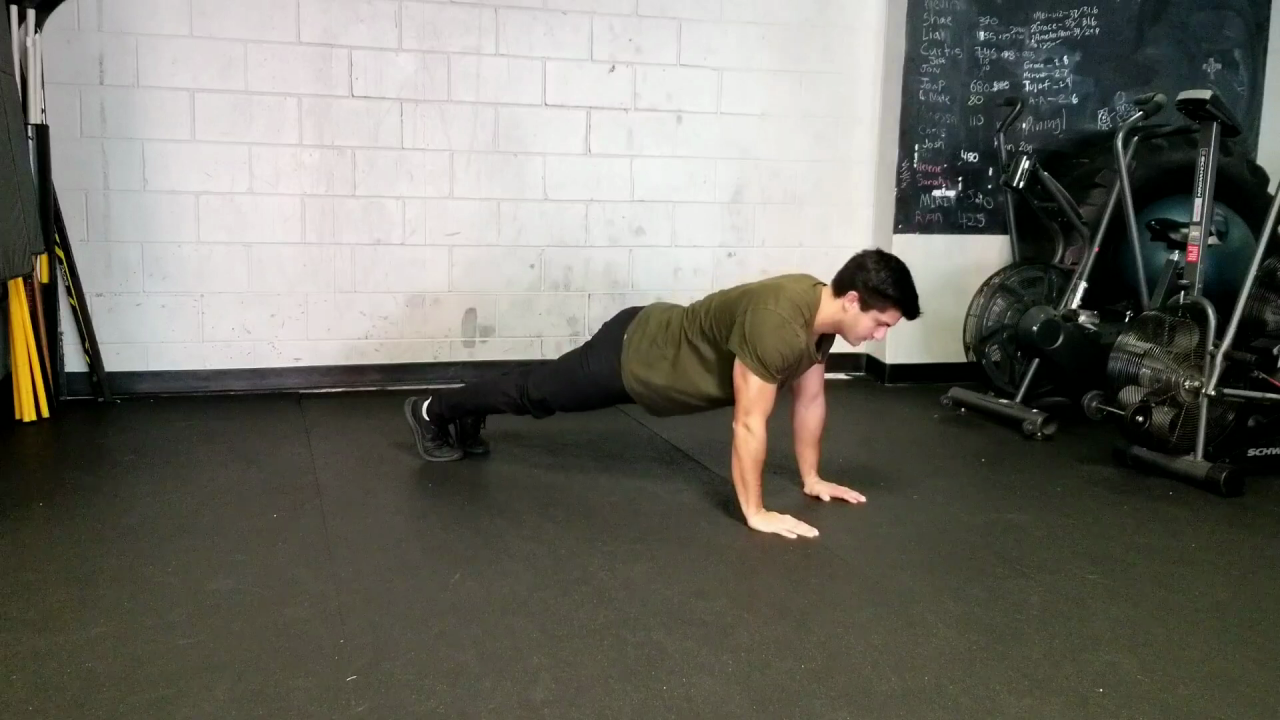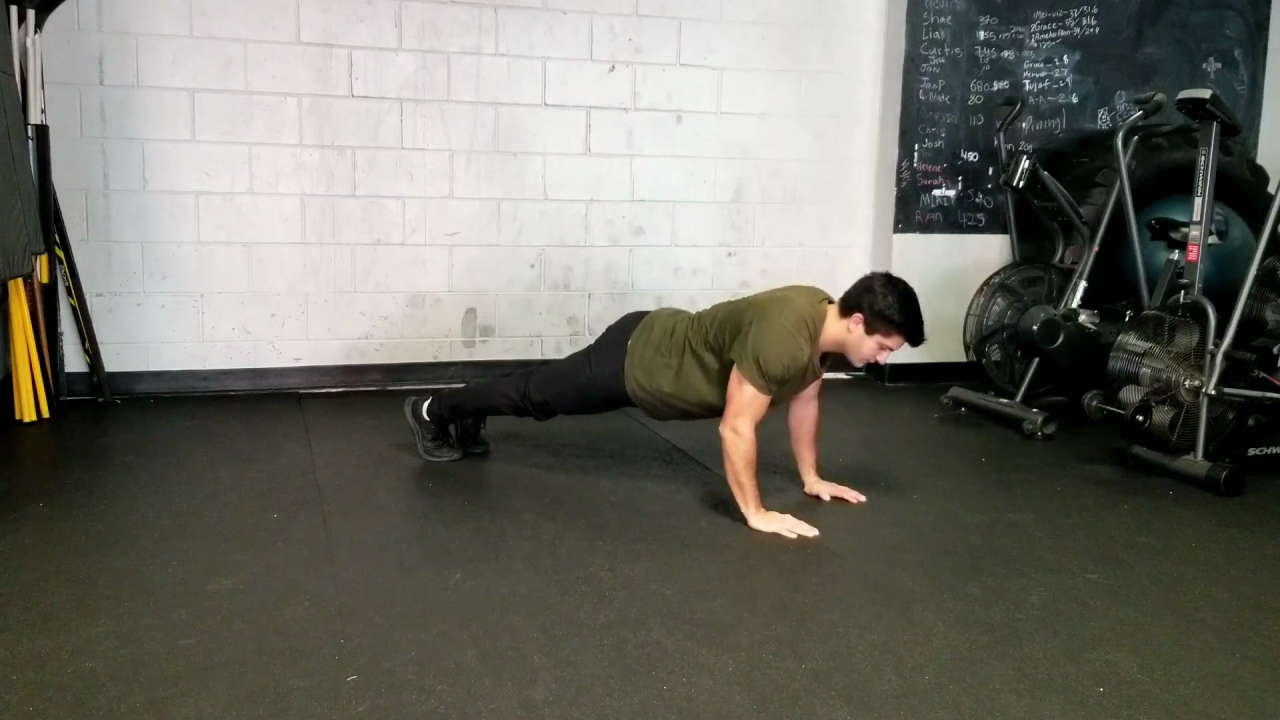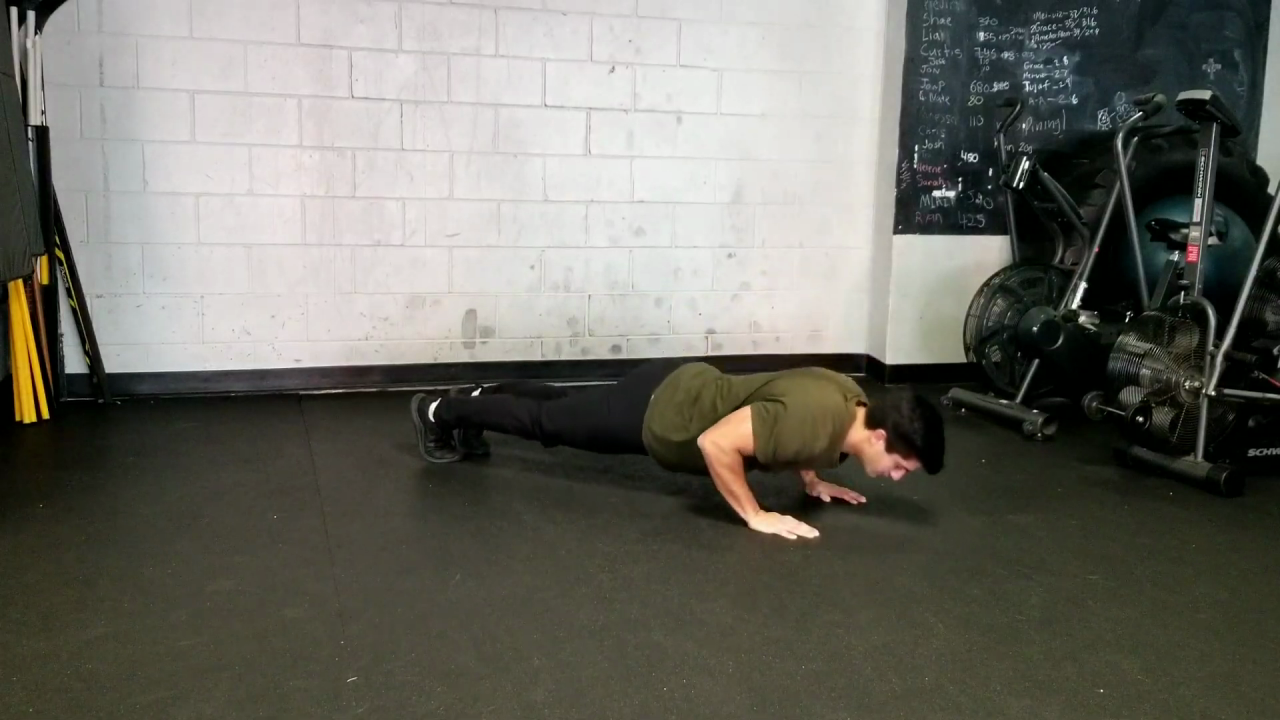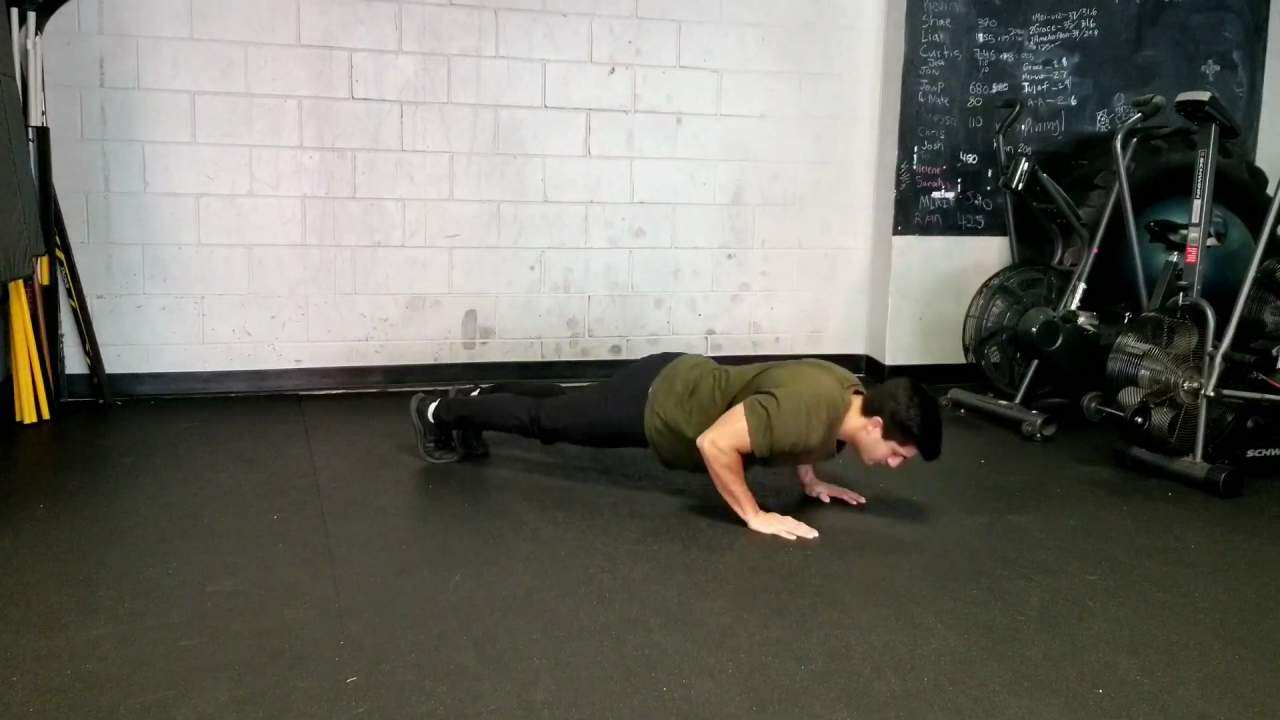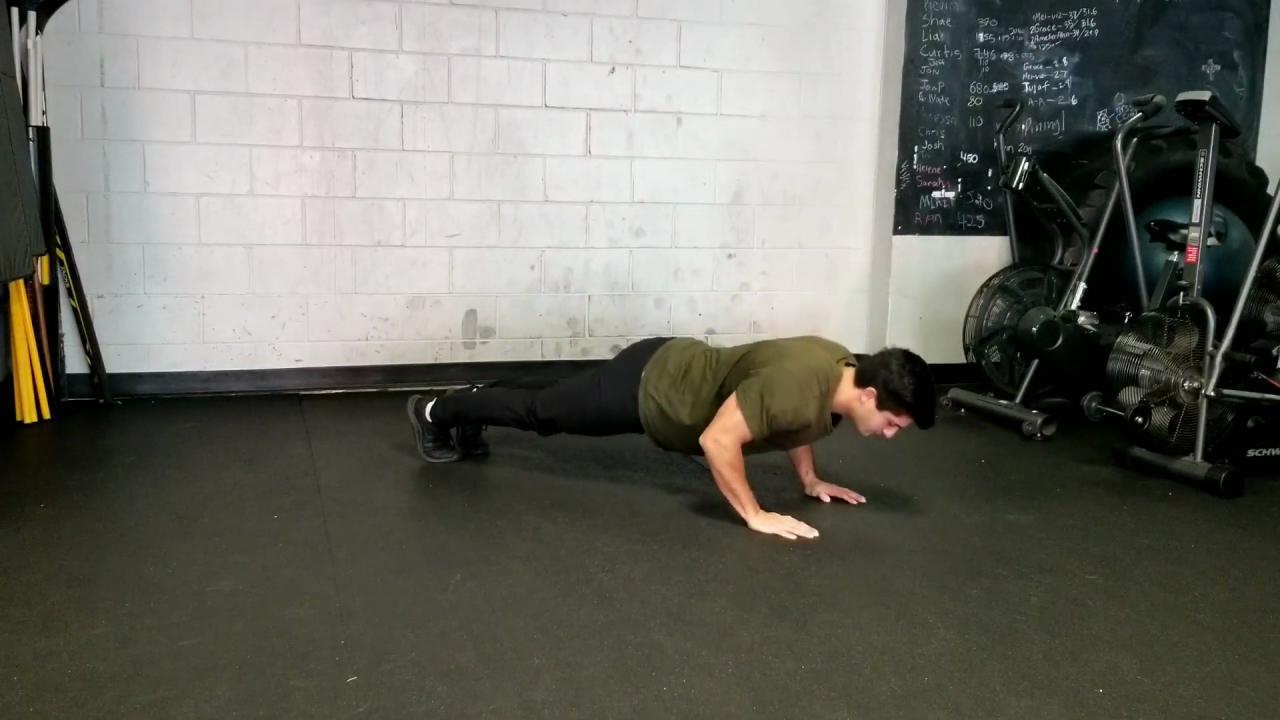
dt=1s
person 1, frame 1
left shoulder: (822, 311)
right shoulder: (778, 324)
left elbow: (810, 398)
right elbow: (748, 424)
left wrist: (811, 478)
right wrist: (755, 513)
left hip: (658, 345)
right hip: (632, 355)
left knee: (548, 391)
right knee: (536, 394)
left ankle: (465, 414)
right ankle: (433, 411)
person 1, frame 2
left shoulder: (823, 321)
right shoulder: (784, 337)
left elbow: (802, 398)
right elbow: (735, 427)
left wrist: (810, 478)
right wrist: (755, 513)
left hip: (661, 347)
right hip: (636, 362)
left knee: (549, 393)
right knee: (535, 395)
left ankle: (465, 417)
right ankle: (433, 411)
person 1, frame 3
left shoulder: (851, 399)
right shoulder: (816, 422)
right elbow: (715, 443)
left wrist: (810, 477)
right wrist: (754, 516)
left hip: (687, 387)
right hip: (659, 415)
left knee: (566, 407)
right knee: (546, 423)
left ankle: (478, 397)
right ankle: (439, 412)
person 1, frame 4
left shoulder: (846, 391)
right shoulder: (808, 411)
right elbow: (713, 443)
left wrist: (810, 480)
right wrist: (754, 516)
left hip: (682, 383)
right hip: (655, 406)
left knee: (564, 406)
right knee: (545, 422)
left ankle: (478, 397)
right ankle: (438, 413)
person 1, frame 5
left shoulder: (841, 368)
right shoulder: (798, 386)
right elbow: (716, 440)
left wrist: (809, 479)
right wrist: (754, 515)
left hip: (678, 369)
right hip: (649, 390)
left knee: (558, 402)
right knee: (541, 413)
left ankle: (472, 402)
right ankle: (436, 411)
